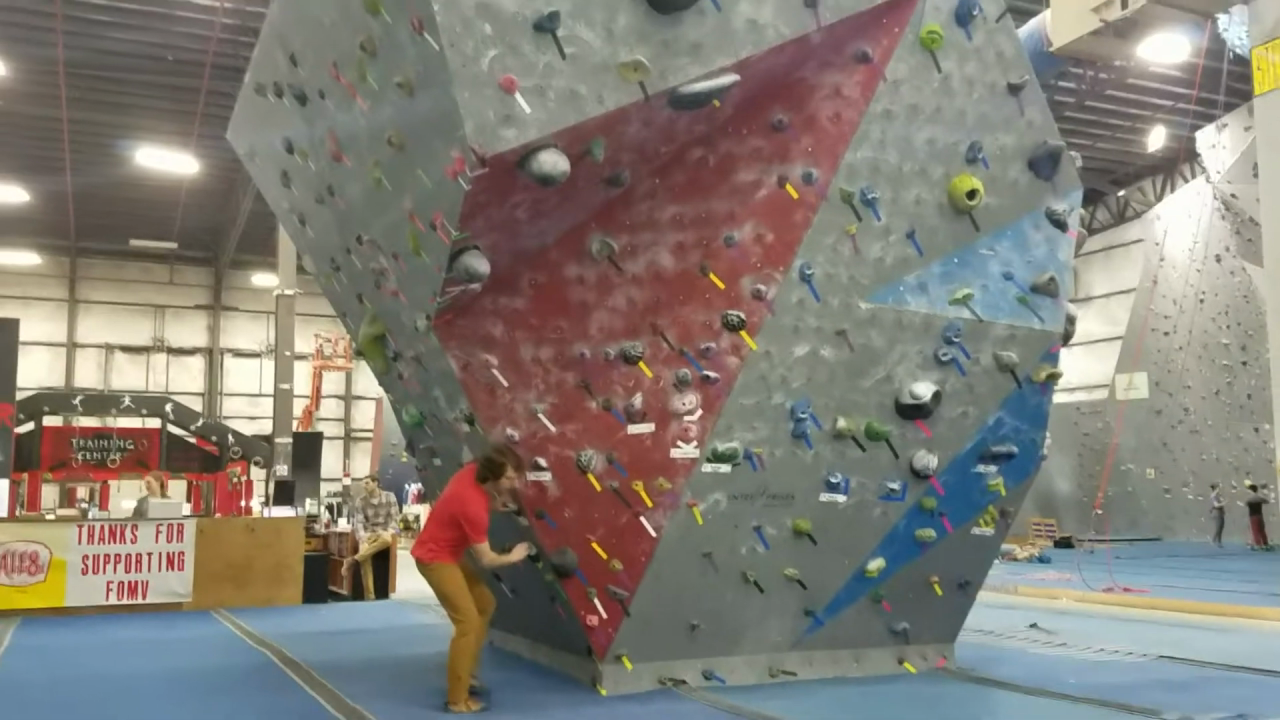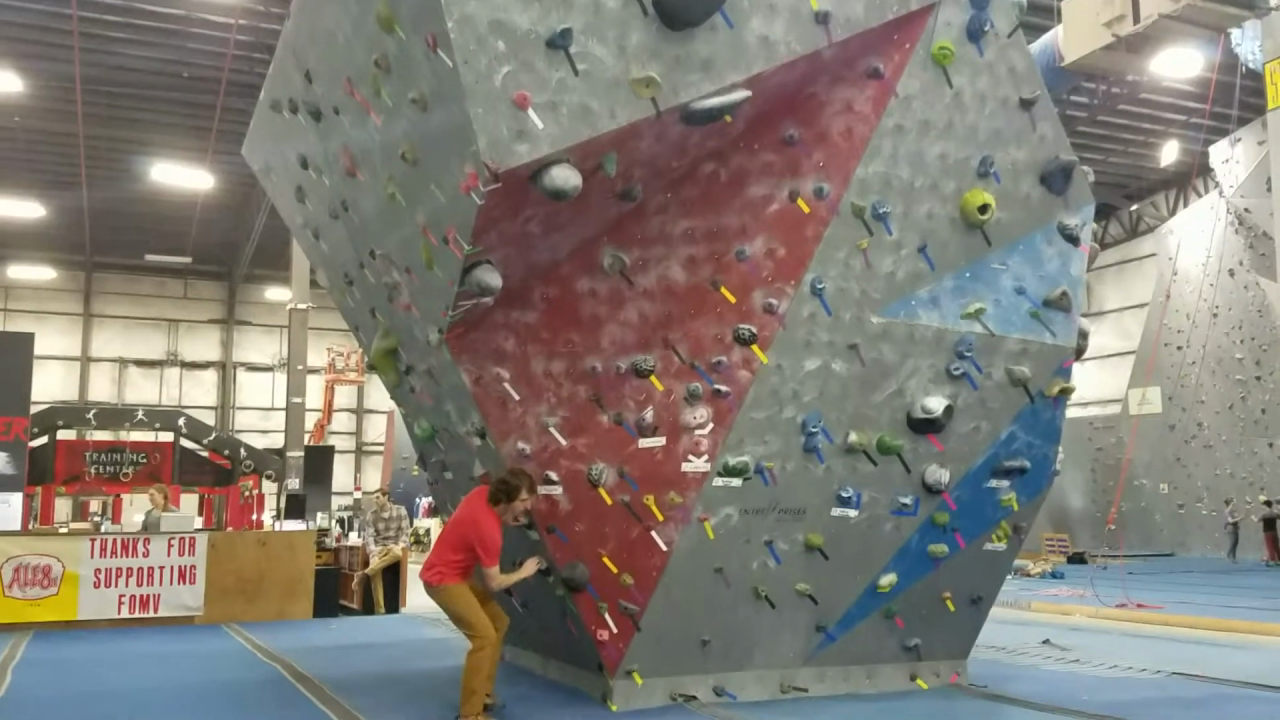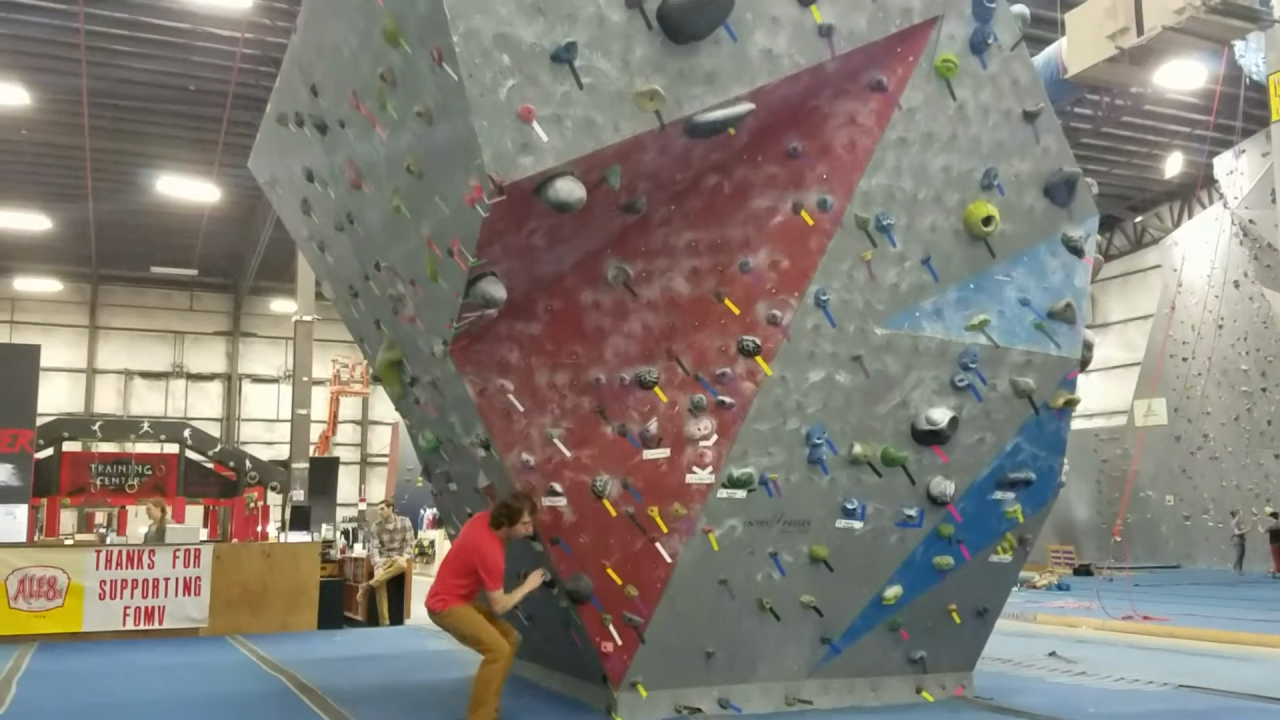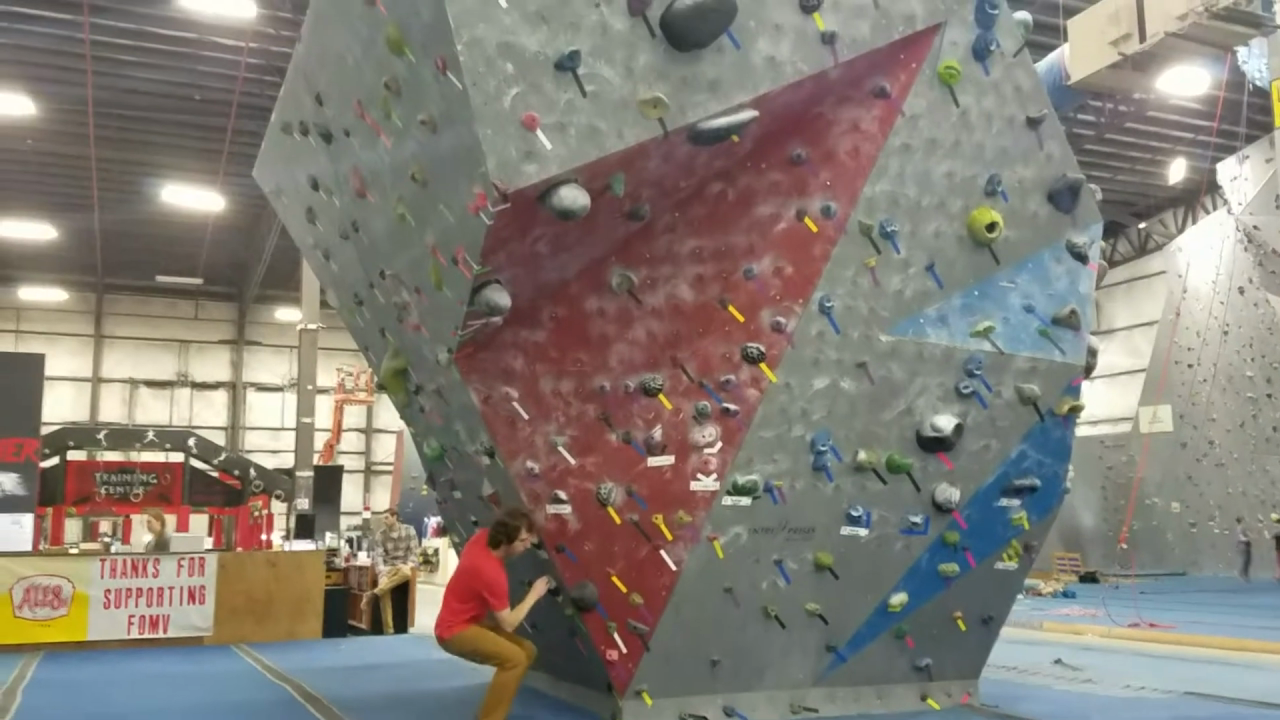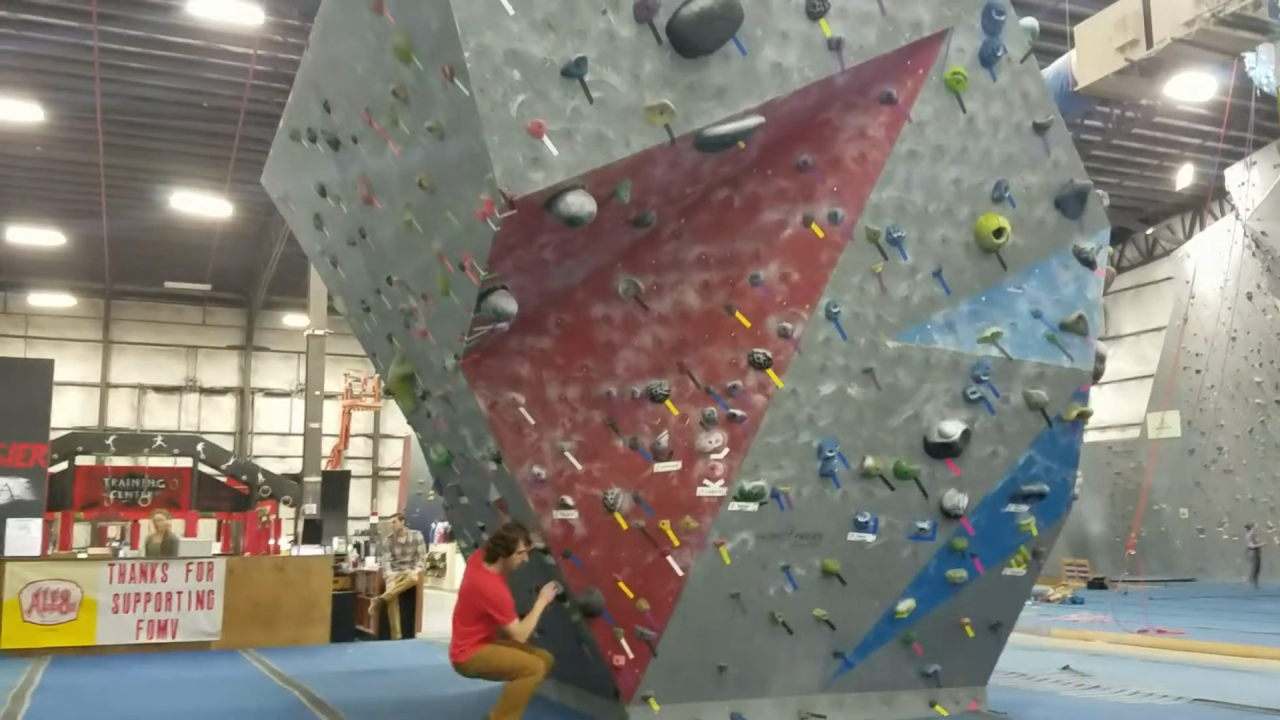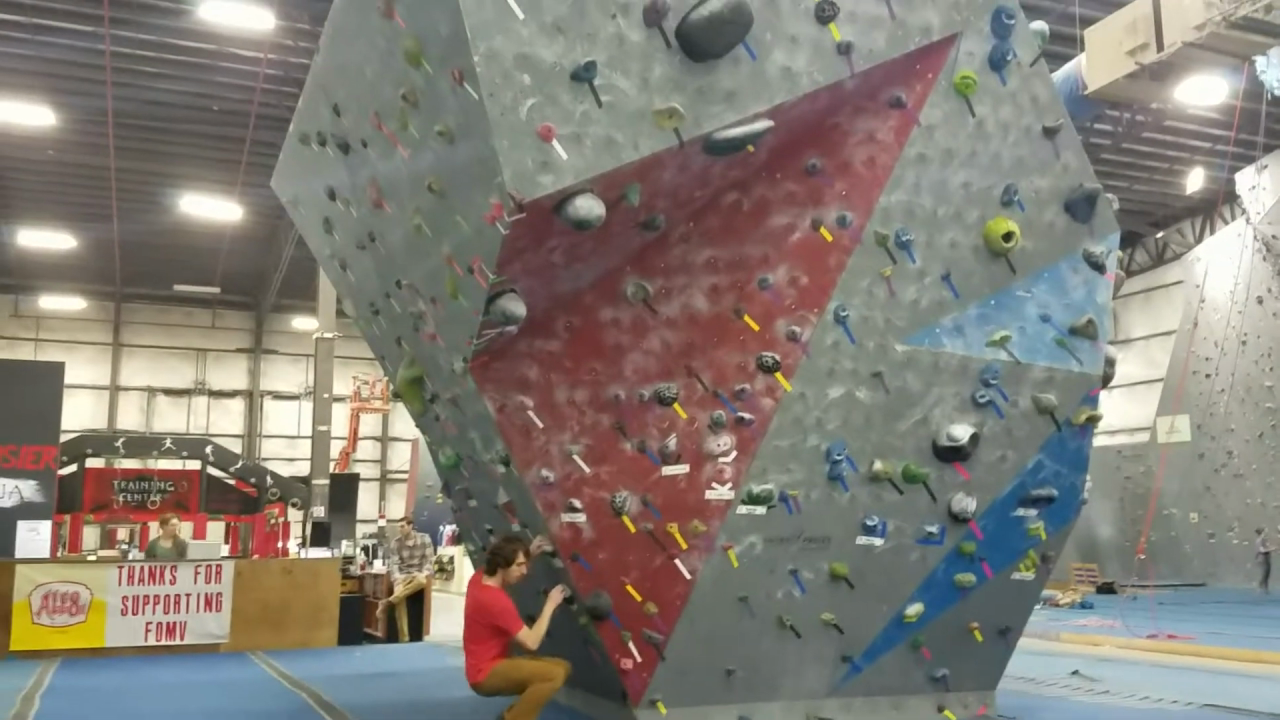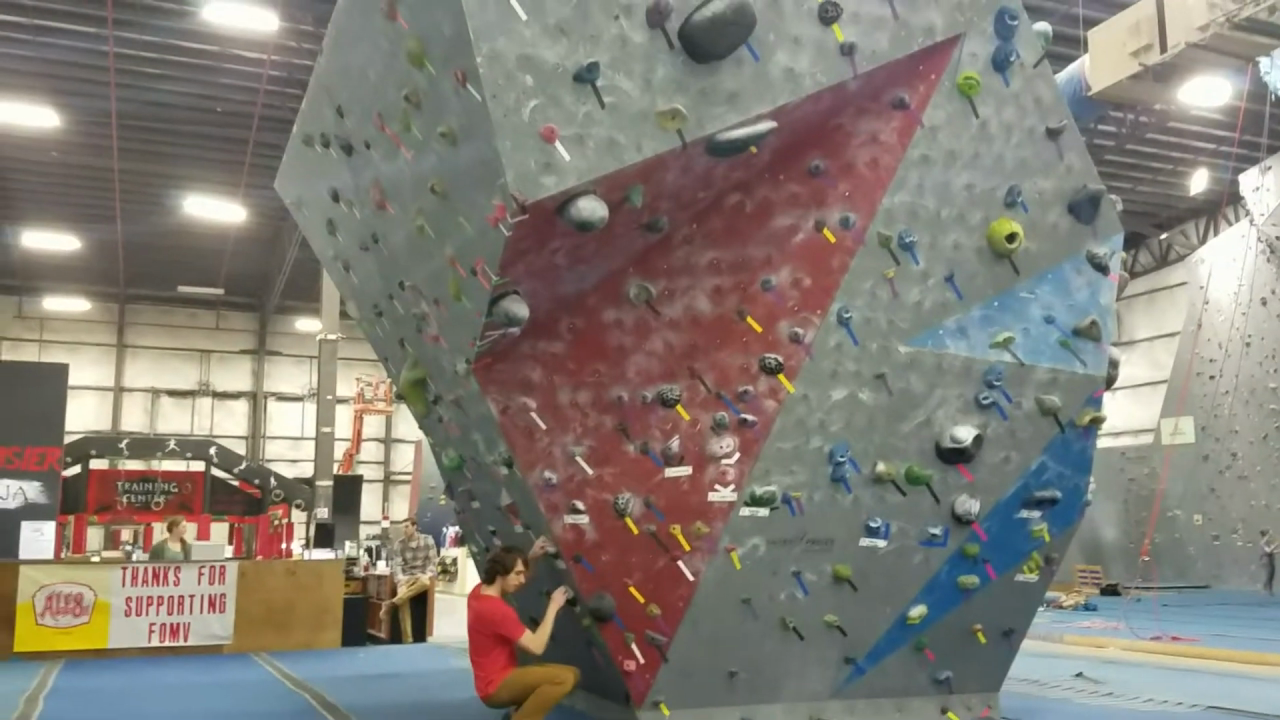
dt=0.2s
person 1, frame 1
left shoulder: (472, 472)
right shoulder: (473, 505)
right elbow: (485, 558)
left wrist: (493, 504)
right wrist: (513, 557)
left hip: (448, 552)
right hip: (435, 558)
left knee: (485, 603)
right knee: (468, 621)
left ankle: (466, 673)
right ankle: (457, 699)
person 1, frame 2
left shoulder: (482, 493)
right shoulder: (488, 529)
right elbow: (494, 583)
left wrist: (505, 519)
right wrist: (523, 572)
left hip: (456, 572)
right hip: (443, 579)
left knee: (499, 622)
right knee: (484, 636)
left ankle: (483, 693)
person 1, frame 3
left shoulder: (484, 518)
right shoulder: (491, 552)
right elbow: (498, 606)
left wrist: (512, 536)
right wrist: (527, 586)
left hip: (460, 596)
right hip: (446, 604)
left knee: (511, 638)
right knee: (499, 650)
person 1, frame 4
left shoulder: (482, 538)
right shoulder: (492, 573)
right elbow: (507, 624)
right wrist: (534, 595)
left hip: (468, 619)
right hip: (454, 631)
left knee: (527, 650)
right knee: (515, 658)
person 1, frame 5
left shoulder: (478, 559)
right shoulder: (493, 588)
right elbow: (519, 635)
left wrist: (520, 546)
right wrist: (542, 601)
left hip: (478, 642)
right hip: (468, 657)
left knee: (544, 659)
right knee: (534, 667)
person 1, frame 6
left shoulder: (479, 579)
right shoulder: (497, 601)
left elbow: (512, 570)
right elbow: (531, 643)
left wrist: (529, 554)
right wrist: (550, 605)
left hip: (492, 663)
right hip: (486, 675)
left knee: (562, 667)
right knee: (553, 675)
person 1, frame 7
left shoulder: (479, 592)
right shoulder: (497, 610)
left elbow: (514, 580)
right elbow: (536, 647)
left wrist: (532, 557)
right wrist: (553, 607)
left hip: (501, 677)
right hip: (496, 687)
left knee: (572, 674)
right knee: (564, 678)
